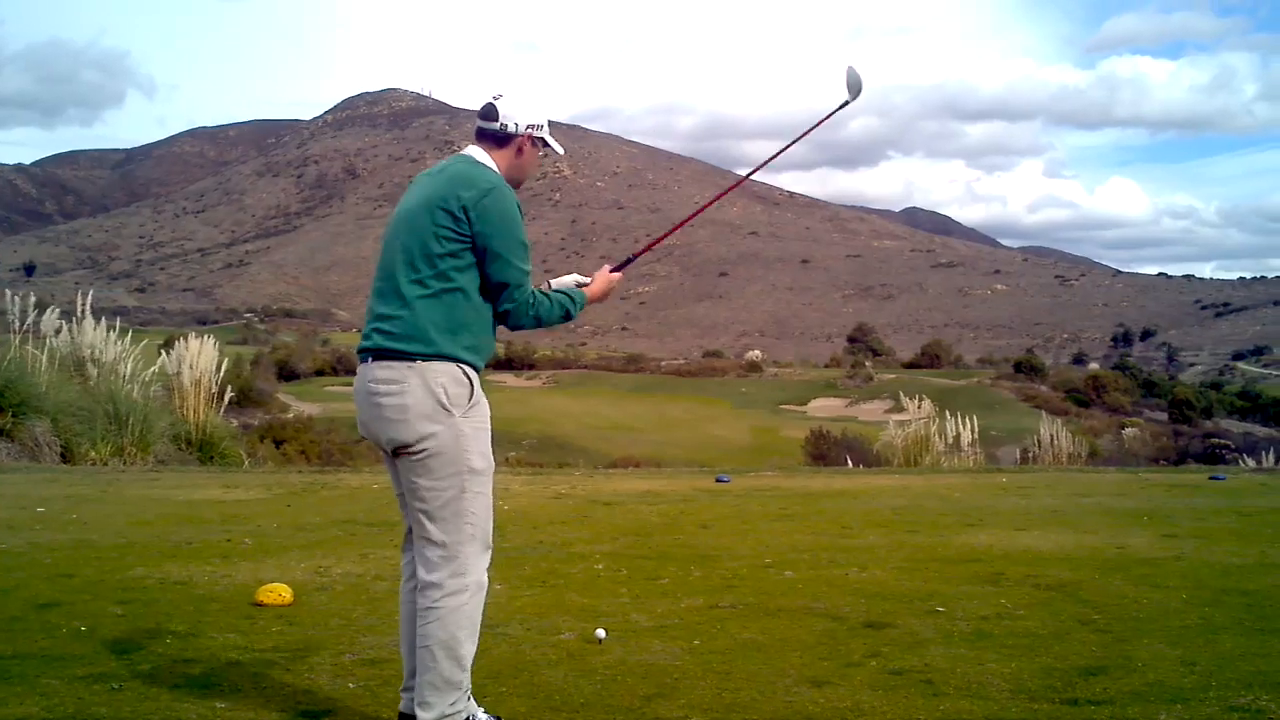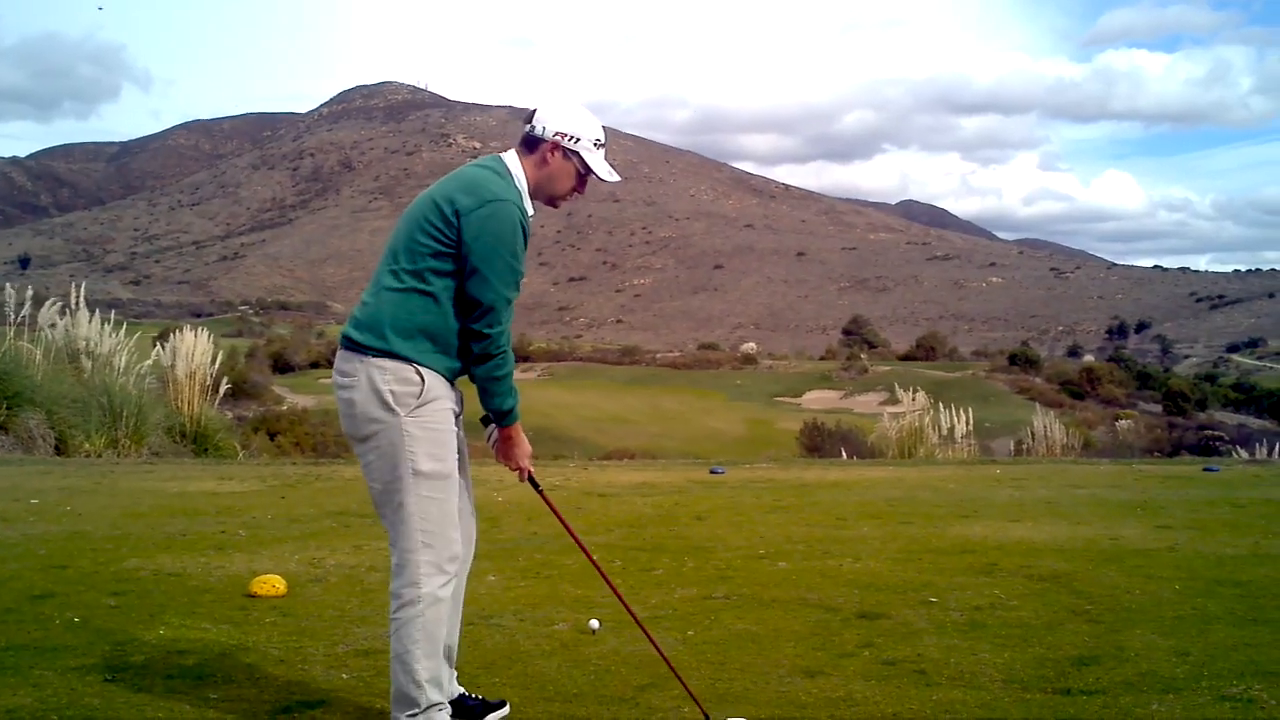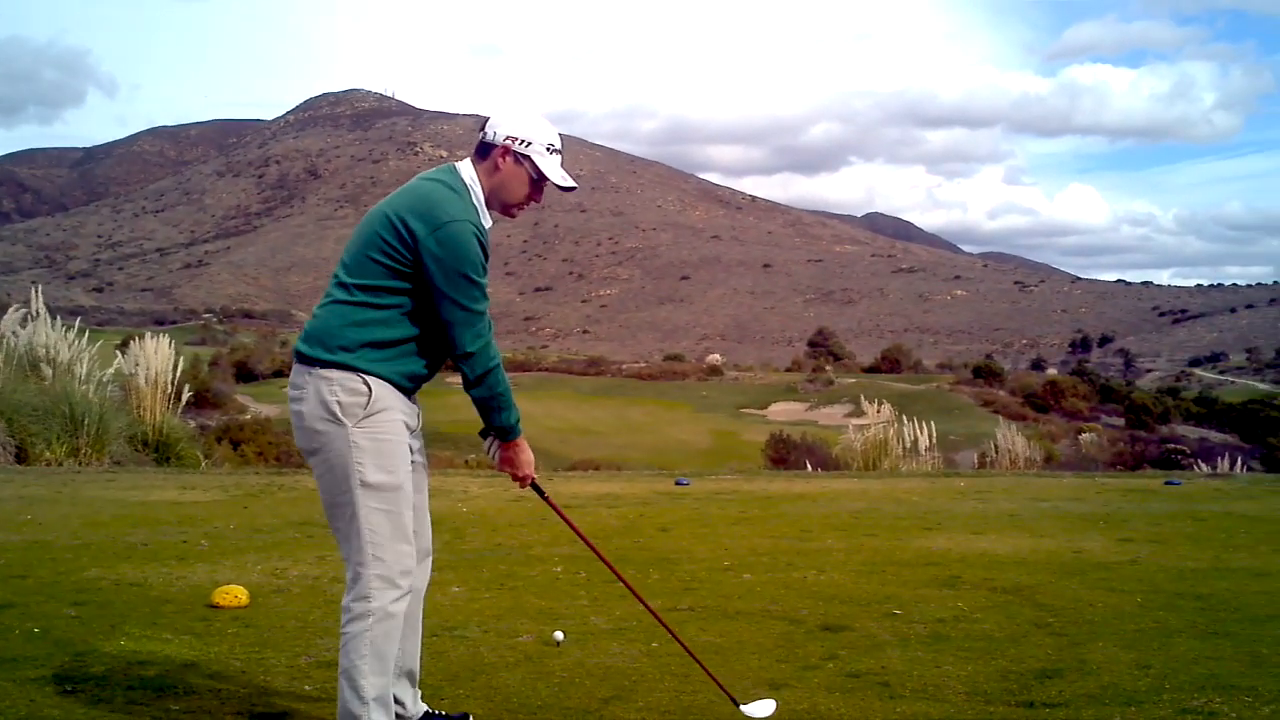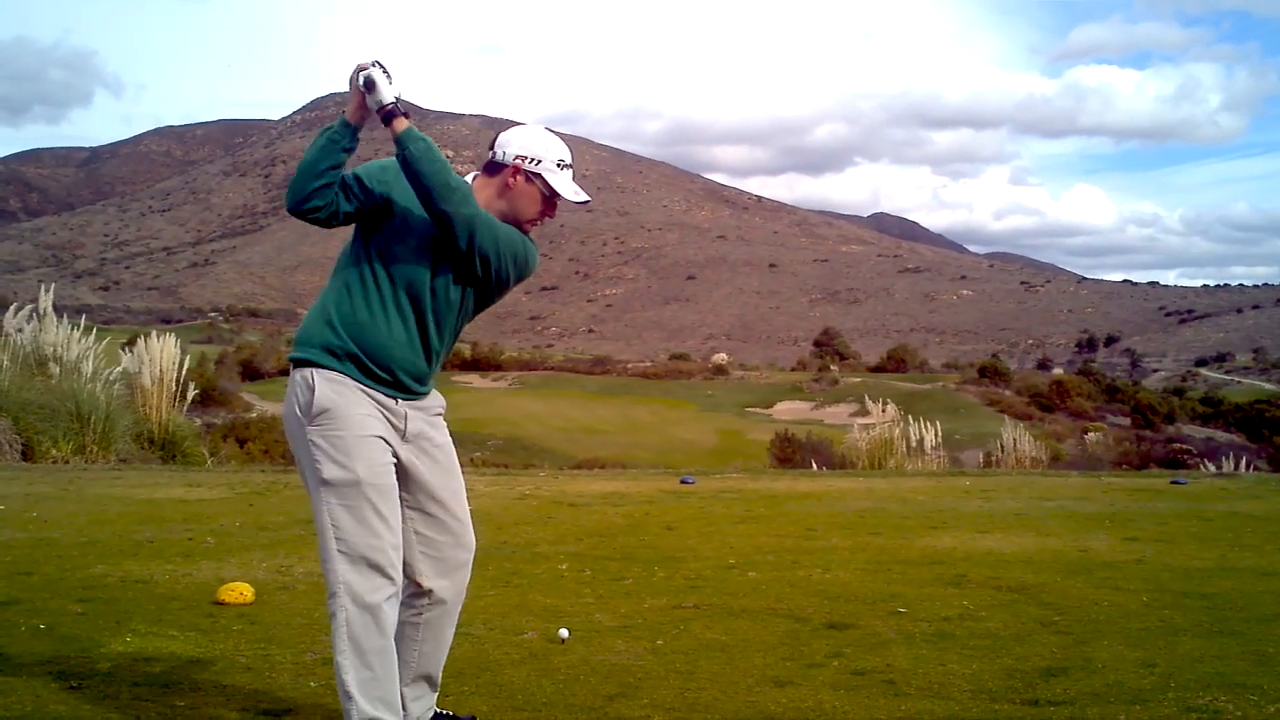
dt=0.7s
person 1, frame 1
left shoulder: (436, 183)
right shoulder: (489, 193)
right elbow: (513, 309)
left wrist: (552, 290)
right wrist: (587, 297)
left hip: (387, 382)
right hip: (432, 385)
left knee: (429, 551)
right knee: (460, 558)
person 1, frame 2
left shoulder: (484, 184)
right shoulder: (496, 203)
right elbow: (488, 327)
left wrist: (499, 413)
right wrist: (509, 424)
left hip: (407, 377)
right hip: (397, 380)
left knee: (452, 538)
right knee: (429, 557)
person 1, frame 3
left shoulder: (463, 212)
right shoulder: (445, 216)
left elbow: (474, 330)
right elbow: (472, 343)
left wrist: (497, 421)
right wrist: (511, 433)
left hip: (385, 395)
right hip: (348, 392)
left knee: (409, 559)
right knee: (383, 573)
person 1, frame 4
left shoulder: (515, 254)
right shoulder: (397, 180)
left elbow: (459, 218)
right elbow: (307, 201)
left wrist: (398, 120)
right wrist: (353, 119)
left hip: (415, 406)
right hip: (337, 390)
left knee: (447, 557)
right knee: (368, 572)
